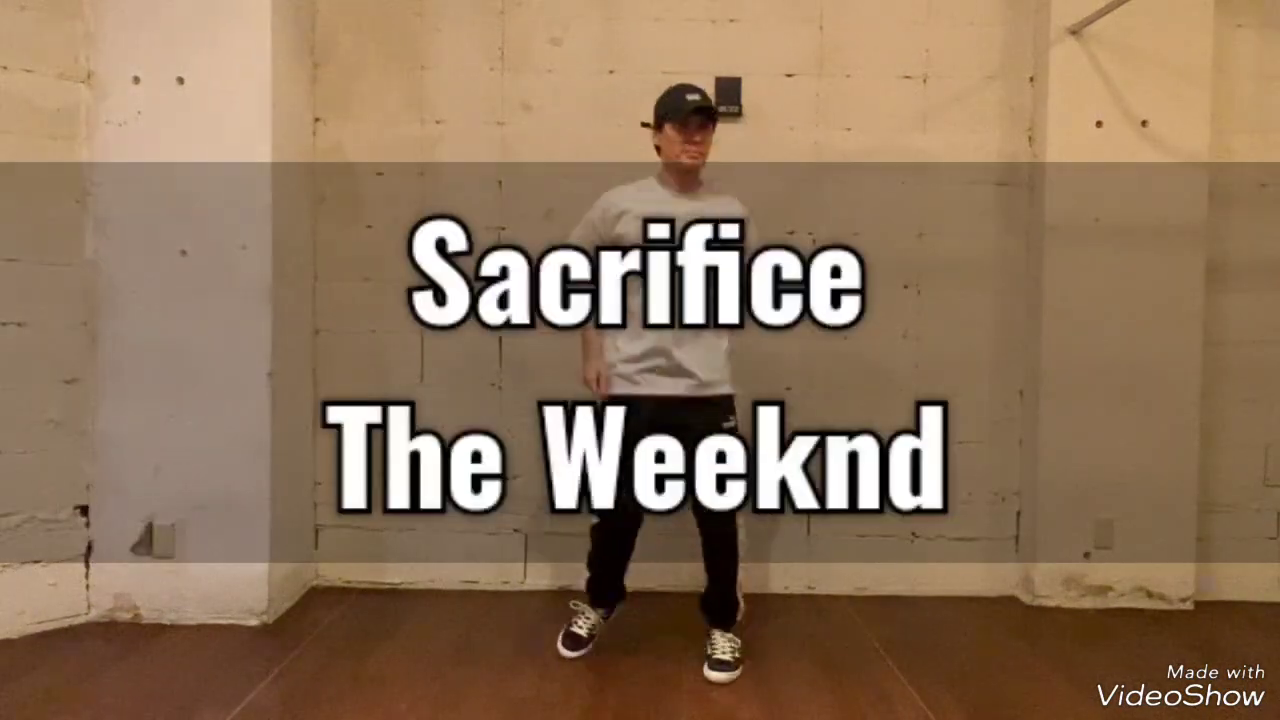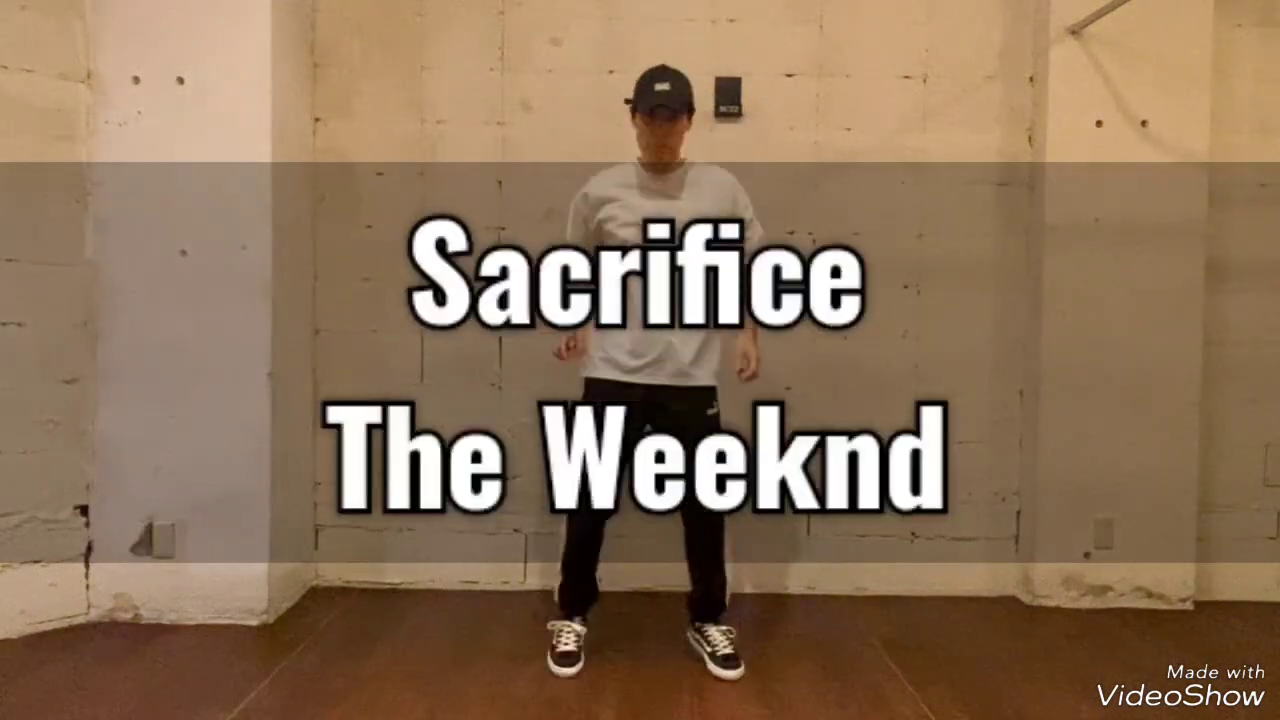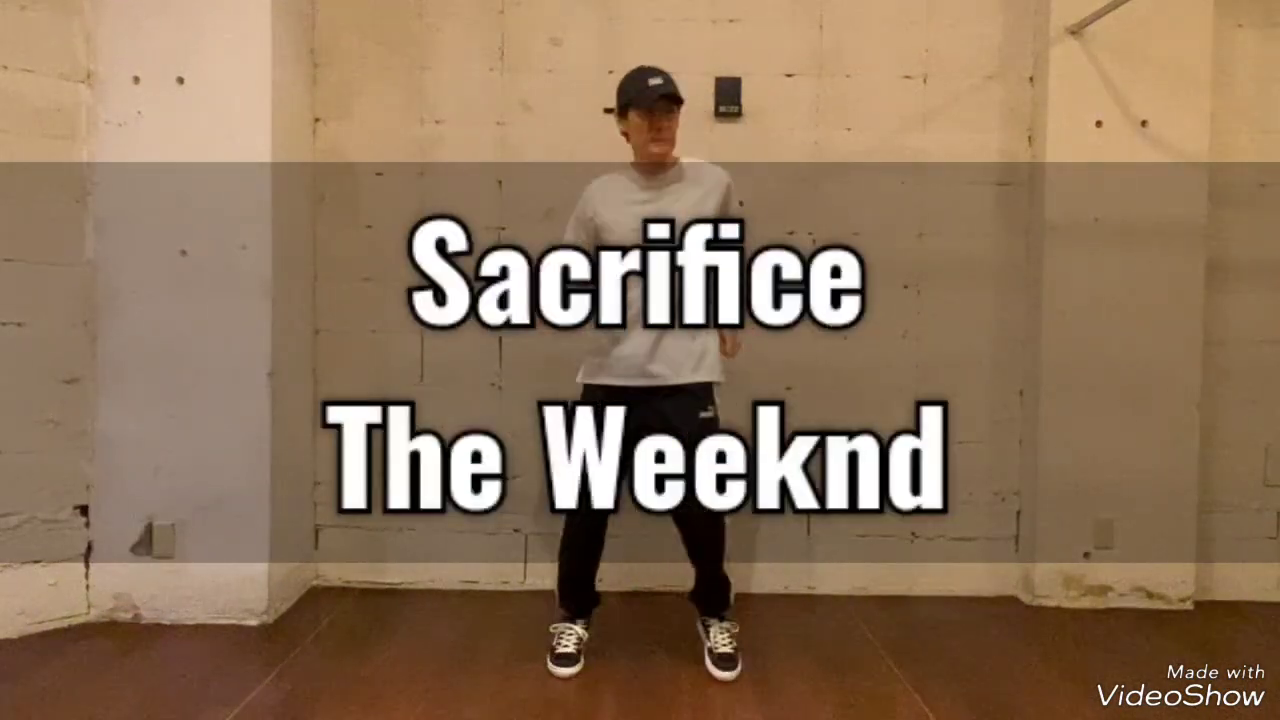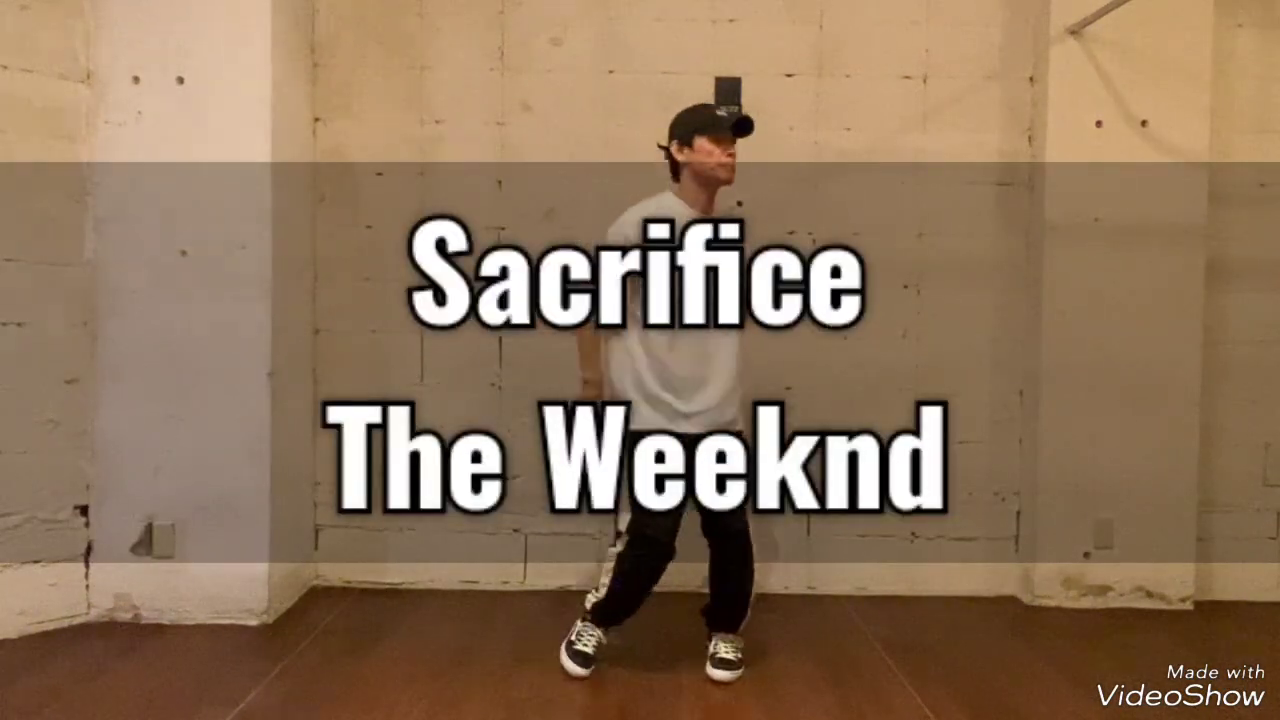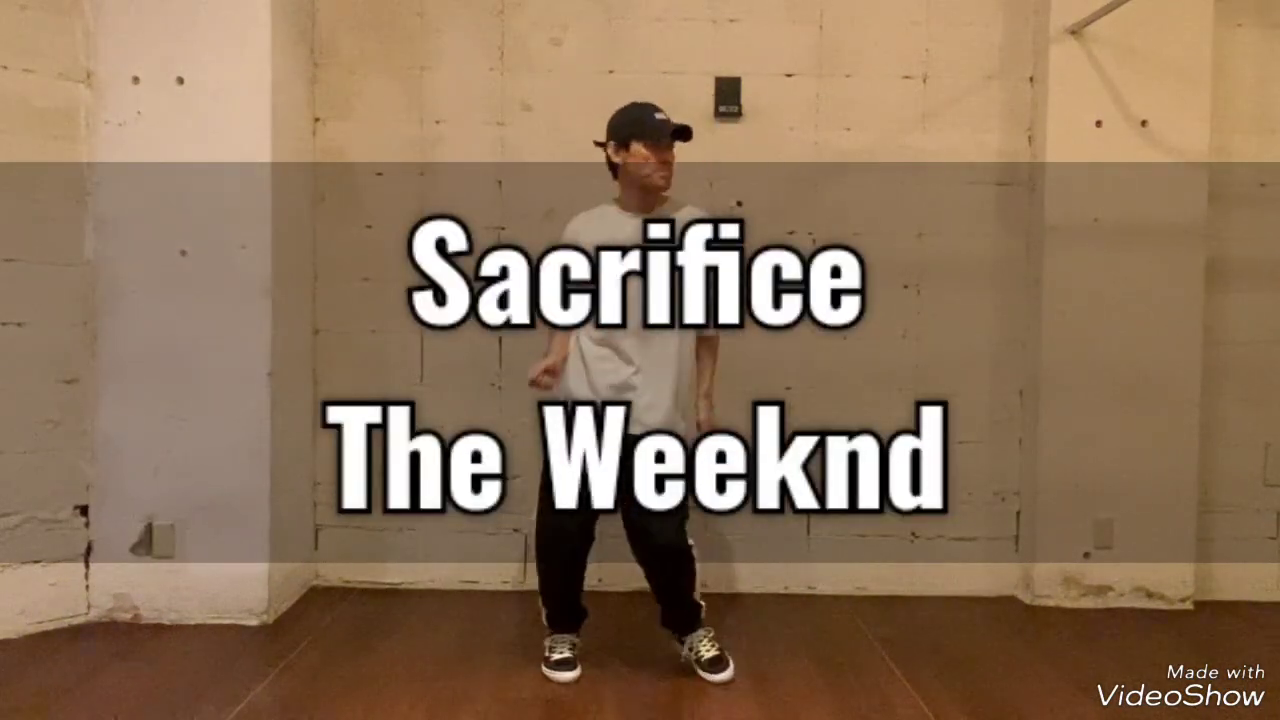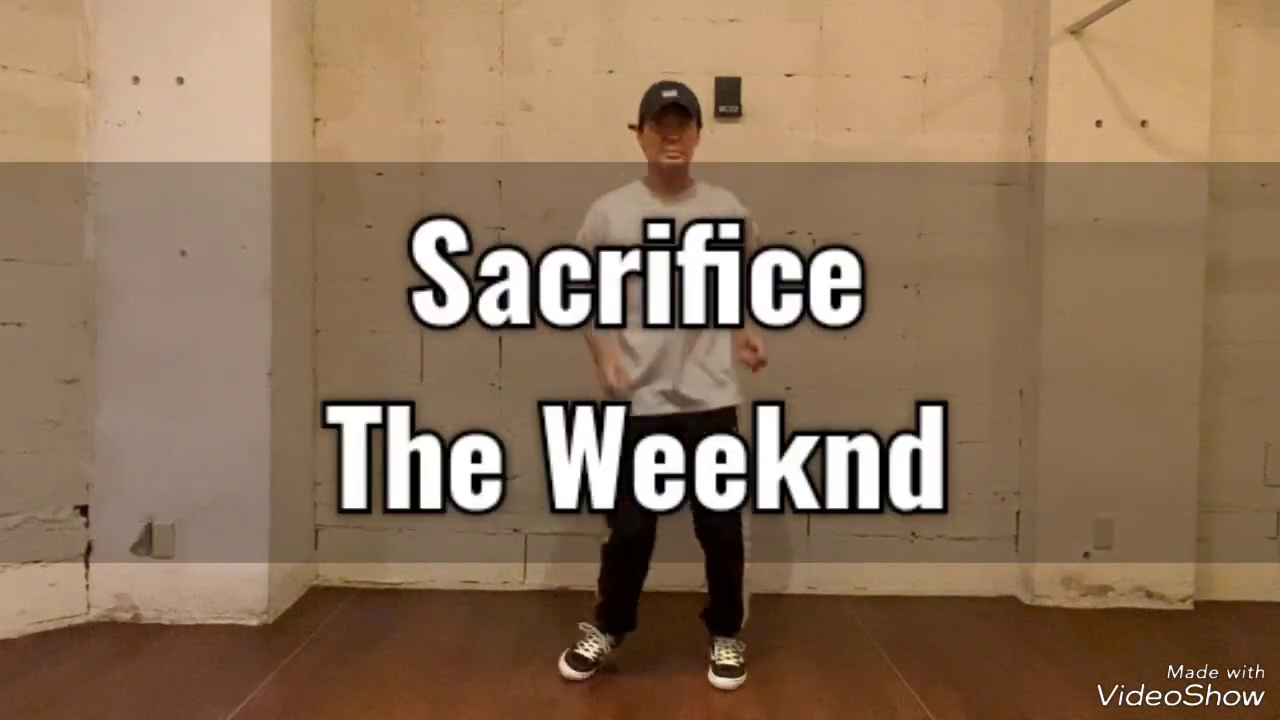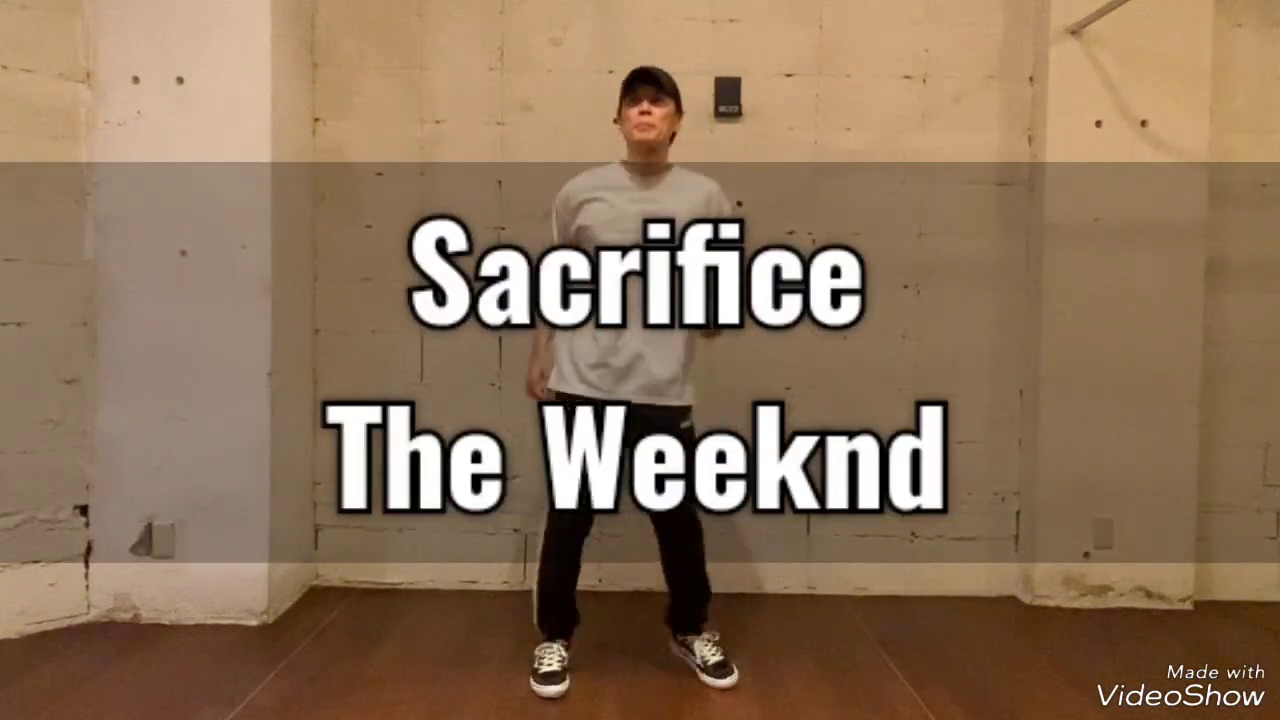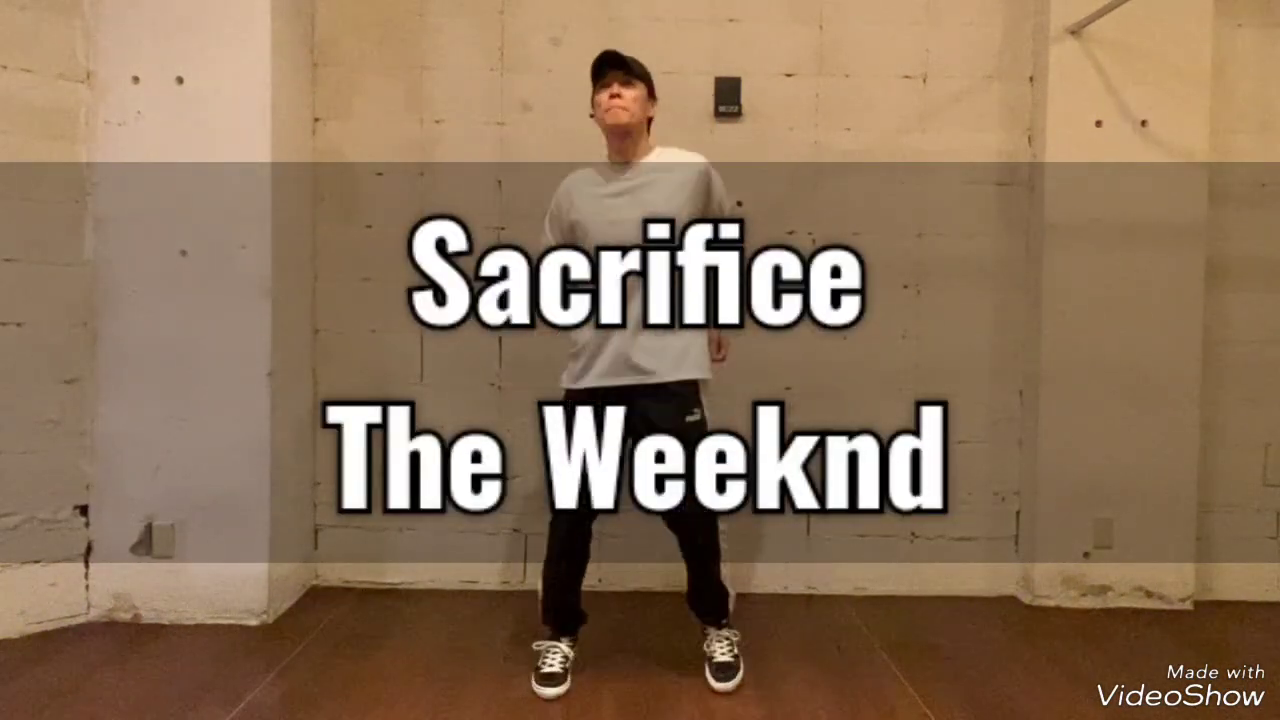
dt=0.4s
person 1, frame 1
left shoulder: (728, 211)
right shoulder: (619, 204)
right wrist: (593, 351)
left hip: (705, 388)
right hip: (632, 385)
left knee: (718, 513)
right knee: (618, 510)
left ankle: (724, 629)
right ankle: (596, 606)
person 1, frame 2
left shoulder: (722, 189)
right shoulder: (601, 192)
left wrist: (749, 333)
right wrist: (573, 326)
left hip: (690, 377)
right hip: (612, 374)
left knee: (704, 506)
right knee: (591, 501)
left ankle: (710, 623)
right ankle: (571, 618)
person 1, frame 3
left shoulder: (714, 184)
right shoulder: (599, 196)
left wrist: (727, 321)
left hip: (686, 378)
right hip: (610, 378)
left knee: (699, 505)
right knee: (588, 506)
left ankle: (716, 617)
right ankle: (573, 619)
person 1, frame 4
right shoulder: (643, 222)
right wrist: (591, 375)
left hip: (719, 419)
right hip: (658, 418)
left knee: (732, 535)
right knee: (648, 540)
left ankle: (724, 633)
right ankle: (593, 624)
person 1, frame 5
left shoulder: (697, 226)
right shoulder: (583, 229)
left elbow: (708, 319)
left wrist: (706, 395)
right wrist: (554, 357)
left hip: (656, 418)
right hip: (583, 411)
left knee: (662, 538)
right knee: (561, 532)
left ankle: (691, 631)
right ankle: (563, 633)
person 1, frame 6
left shoulder: (726, 209)
right shoulder: (609, 211)
left wrist: (747, 339)
right wrist: (605, 361)
left hip: (709, 400)
right hip: (637, 401)
left knee: (721, 528)
right knee: (630, 531)
left ankle: (725, 636)
right ankle: (605, 630)
person 1, frame 7
left shoulder: (704, 195)
right shoulder: (581, 193)
right wrist: (539, 357)
left hip: (661, 390)
right hip: (581, 387)
left knee: (677, 518)
right knee: (567, 519)
left ankle: (693, 632)
right ankle: (554, 641)
person 1, frame 8
left shoulder: (693, 173)
right shoulder: (572, 191)
left wrist: (718, 322)
left hip: (670, 374)
right hip: (592, 377)
left knee: (691, 511)
right knee: (572, 514)
left ankle: (717, 628)
right ankle: (561, 637)
